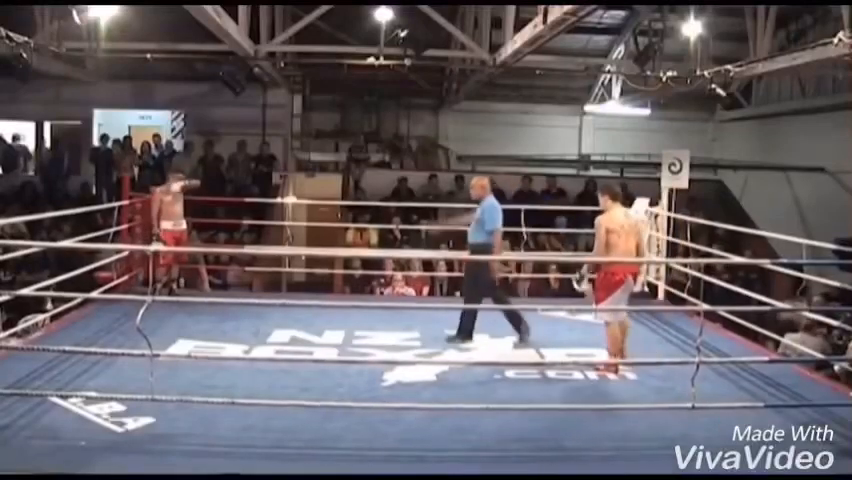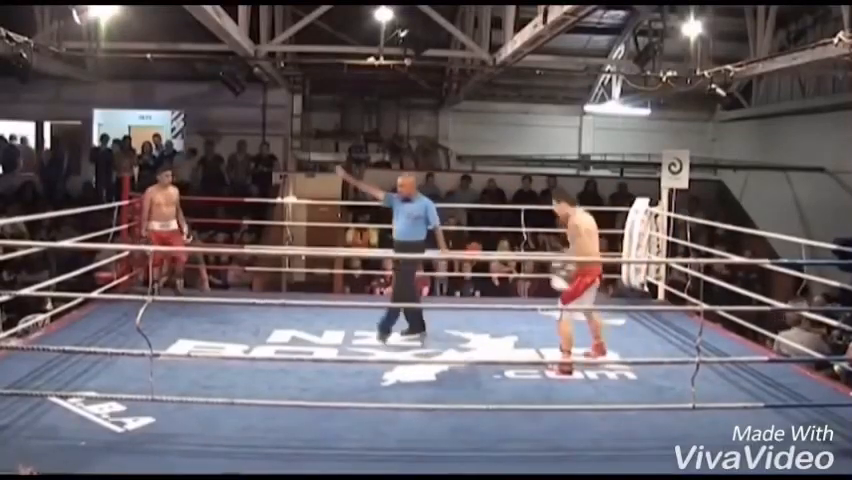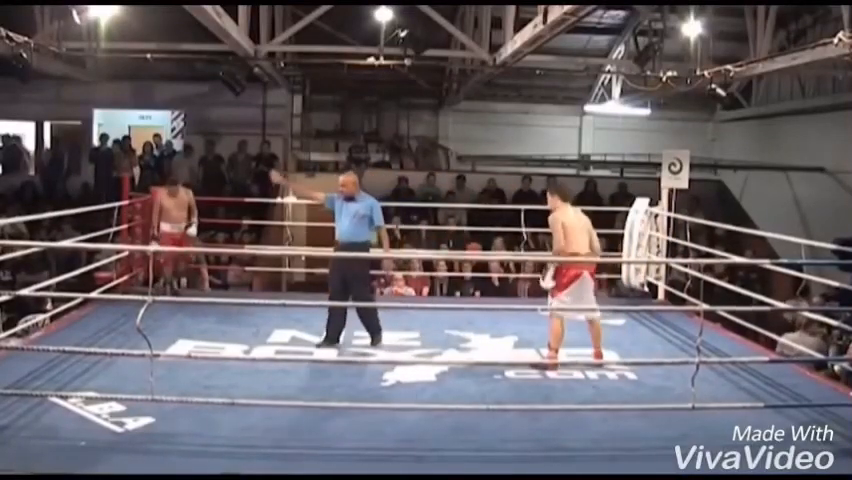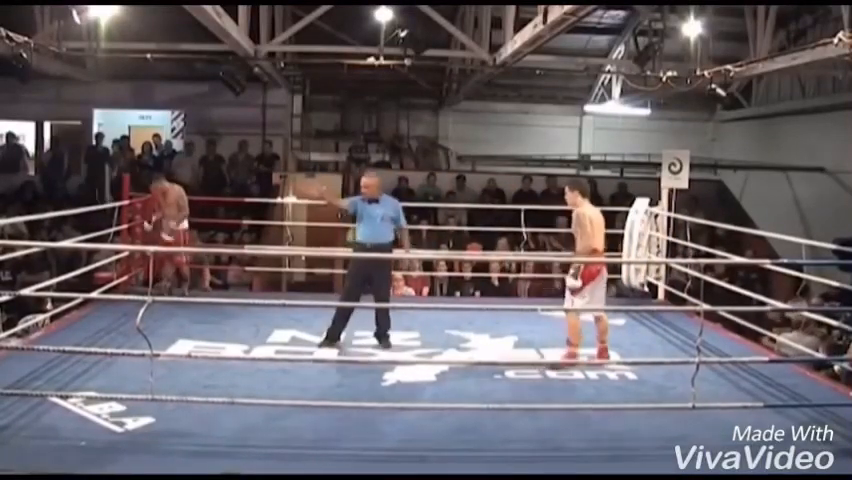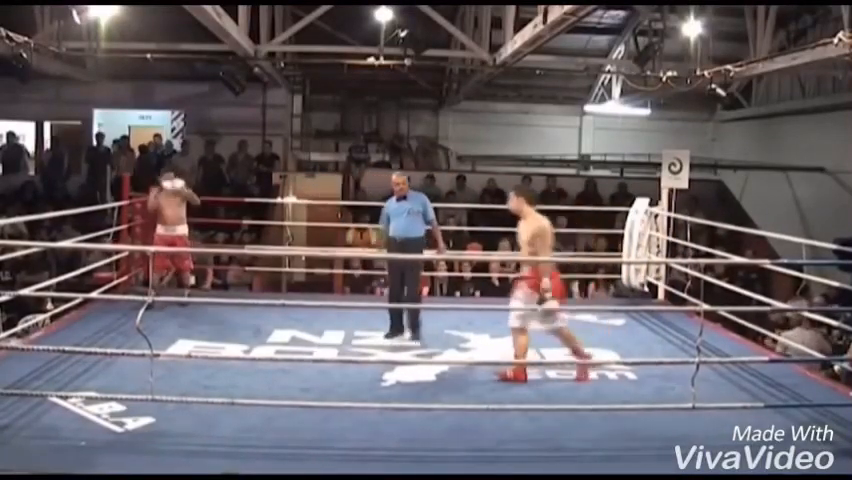
dt=1s
person 1, frame 1
left shoulder: (603, 220)
right shoulder: (633, 218)
left elbow: (598, 252)
right elbow: (641, 250)
left wrist: (586, 269)
right wrist: (638, 271)
left hip: (612, 270)
right hip: (631, 269)
left knee: (610, 317)
right knee: (620, 311)
left ankle: (612, 362)
right ankle: (619, 353)
person 1, frame 2
left shoulder: (575, 221)
right shoulder: (585, 216)
left elbow: (583, 251)
left hip: (584, 270)
right hip: (595, 268)
left knee: (565, 314)
right knee: (588, 308)
left ankle: (566, 362)
right ankle: (598, 347)
person 1, frame 3
left shoulder: (556, 216)
right shoulder: (582, 216)
left elbow: (560, 247)
right elbow: (596, 248)
left wrist: (551, 267)
left hip: (570, 267)
right hip: (587, 265)
left knee: (557, 313)
right knee: (592, 313)
left ankle: (552, 358)
right ankle: (598, 355)
person 1, frame 4
left shoulder: (580, 212)
right shoulder: (596, 212)
left elbow: (587, 243)
left wrist: (577, 266)
left hip: (587, 264)
right hip: (599, 263)
left knee: (572, 309)
right knee: (598, 310)
left ankle: (572, 353)
right ankle: (602, 352)
person 1, frame 5
left shoulder: (540, 224)
right shoulder: (522, 223)
left elbow: (546, 257)
left wrist: (546, 286)
left hip: (544, 280)
right hip: (526, 279)
left knee: (556, 326)
right knee: (517, 325)
left ankle: (583, 359)
right ankle: (519, 370)
person 2, frame 1
left shoulder: (489, 206)
right shoulder: (485, 205)
left elbow: (496, 233)
right elbow: (469, 218)
left wrist: (495, 259)
left hip: (483, 253)
right hip: (481, 252)
left knee: (472, 294)
right knee: (495, 294)
left ankle: (464, 333)
right ankle: (520, 325)
person 2, frame 2
left shoulder: (425, 204)
right shoulder: (396, 200)
left elbow: (436, 228)
right elbow: (372, 191)
left wrist: (443, 251)
right wrist: (347, 178)
left hip: (413, 249)
right hip: (399, 248)
left knee: (400, 289)
right knee: (408, 289)
left ankle: (385, 327)
right ankle: (417, 326)
person 2, frame 3
left shoulder: (370, 203)
right shoulder: (334, 199)
left elbow: (381, 229)
right elbow: (309, 194)
left wrist: (386, 253)
right wrist: (285, 182)
left hip: (357, 252)
right hip: (340, 251)
left knee: (362, 296)
right knee: (336, 296)
left ankle: (375, 332)
right ankle: (332, 337)
person 2, frame 4
left shoulder: (393, 204)
right shoulder: (359, 202)
left elbow: (402, 228)
right elbow: (340, 203)
left wrist: (406, 251)
right wrist: (323, 195)
left hip: (382, 253)
right hip: (361, 251)
left knee: (382, 296)
right knee: (349, 294)
left ankle: (383, 335)
right ankle: (333, 336)
person 2, frame 5
left shoulder: (420, 199)
right shoulder: (389, 204)
left elbow: (432, 221)
right elbow: (384, 227)
left wrist: (440, 242)
left hip: (413, 245)
right hip: (394, 246)
left knee: (413, 288)
right knee: (394, 289)
left ankle: (414, 327)
right ankle: (396, 326)
person 3, frame 1
left shoulder: (180, 188)
right shoulder: (159, 191)
left elbow: (197, 183)
right elbow: (154, 212)
left wrist: (184, 183)
right wrist: (156, 229)
left hip: (181, 227)
right hip: (167, 227)
left knee: (177, 259)
right knee: (166, 259)
left ankle: (172, 286)
right ankle: (158, 286)
person 3, frame 2
left shoulder: (175, 191)
right shoulder: (150, 192)
right elbow: (145, 213)
left wrist: (184, 225)
right wrist: (144, 232)
left hip: (172, 228)
right hip: (156, 229)
left knee: (181, 257)
right knee: (156, 260)
left ankle: (178, 281)
right ankle: (156, 288)
person 3, frame 3
left shoulder: (188, 194)
right shoulder: (160, 196)
left elbow: (193, 209)
right elbow: (155, 215)
left wrist: (193, 222)
right wrist: (155, 233)
left hip: (183, 230)
right hip: (166, 230)
right knee: (167, 259)
left ankle: (175, 280)
right ankle: (168, 287)
person 3, frame 4
left shoulder: (178, 191)
right shoulder: (158, 193)
left elbow: (185, 212)
left wrist: (173, 226)
right wrist: (153, 219)
left hip: (179, 228)
right hip: (165, 228)
left knee: (180, 259)
right knee: (167, 258)
left ankle: (185, 285)
right ankle: (166, 286)
person 3, frame 5
left shoulder: (181, 190)
right shoulder: (156, 192)
left elbow: (197, 202)
right elbow: (150, 207)
left wrist: (185, 190)
right wrist: (158, 190)
left hip: (180, 233)
right hip: (162, 233)
left knee: (184, 266)
right knee: (158, 266)
left ankle: (186, 294)
